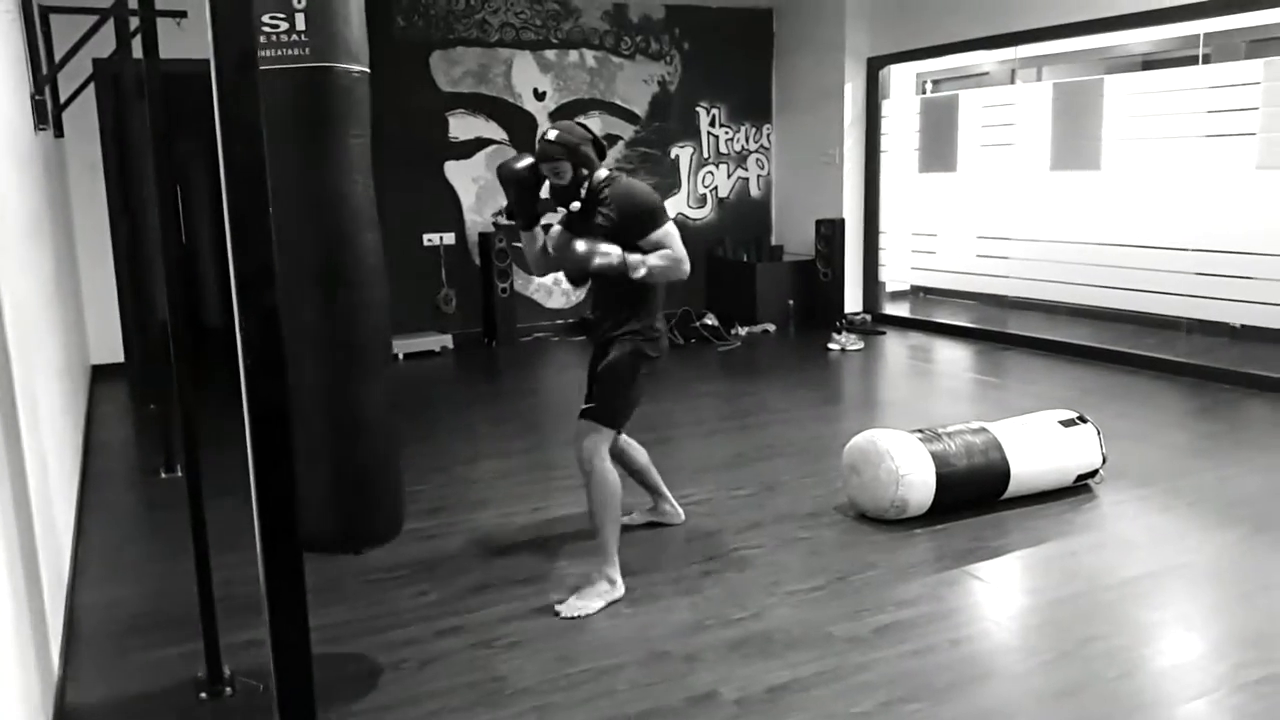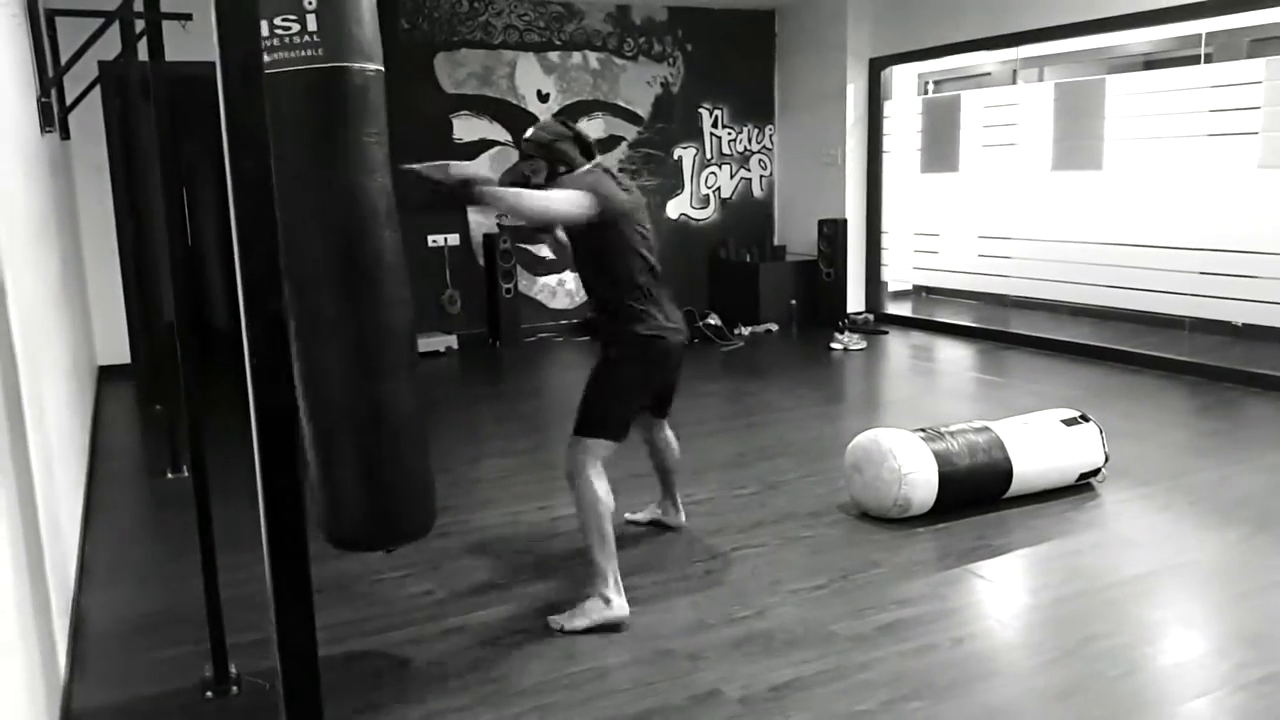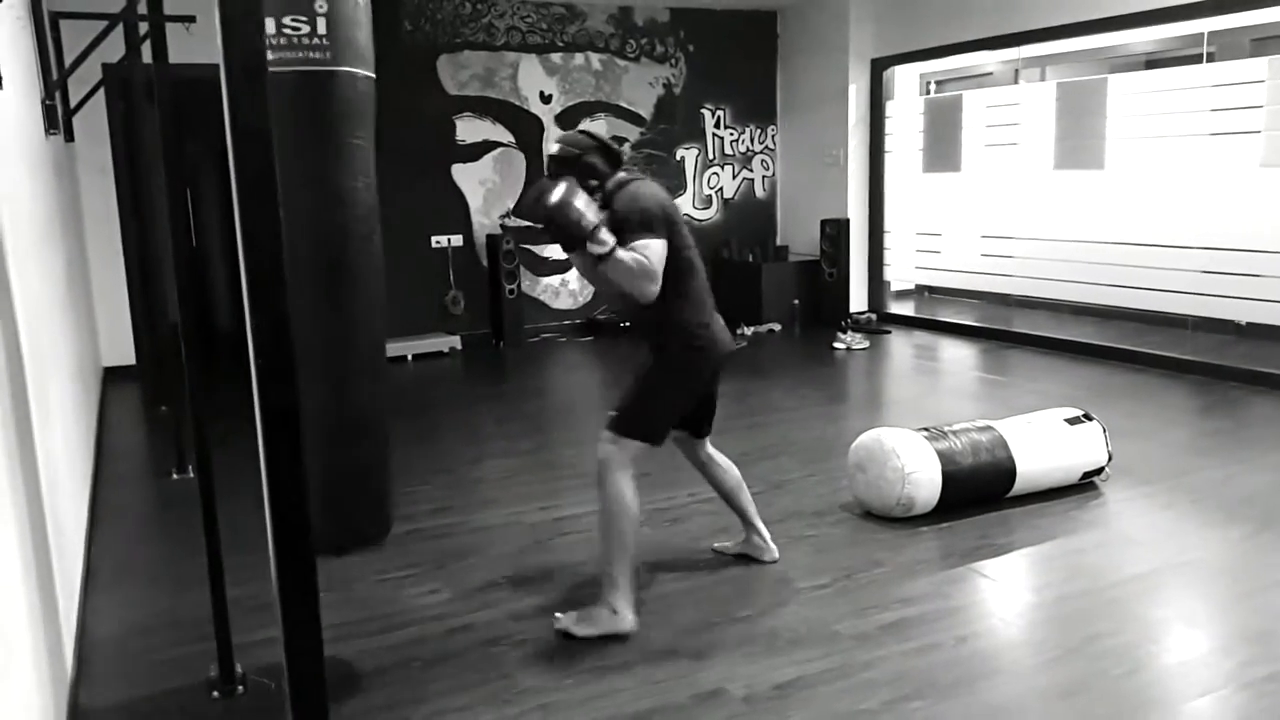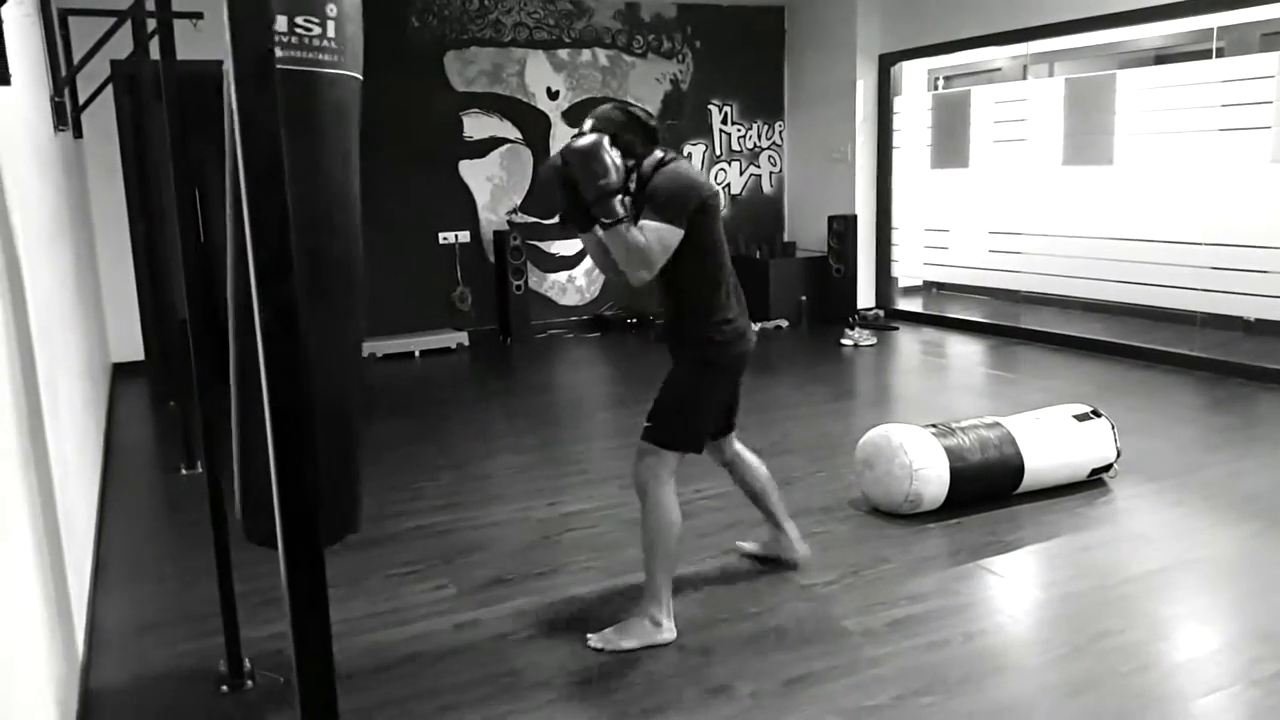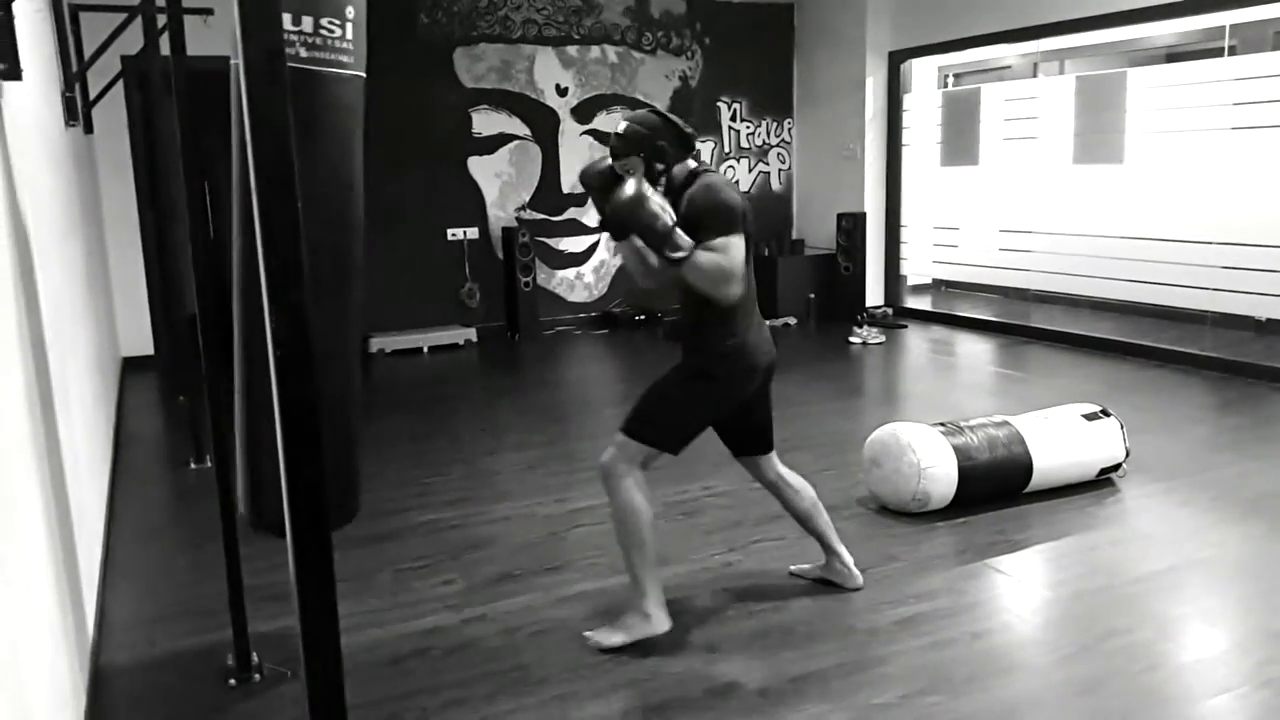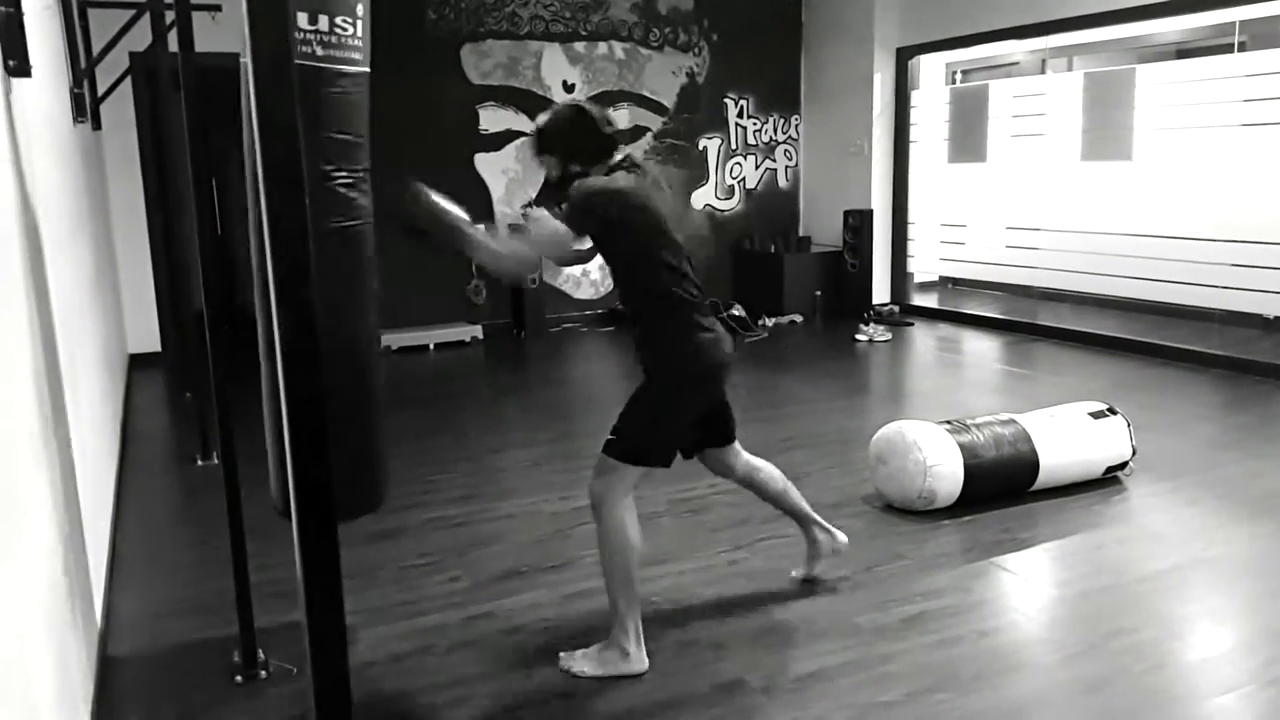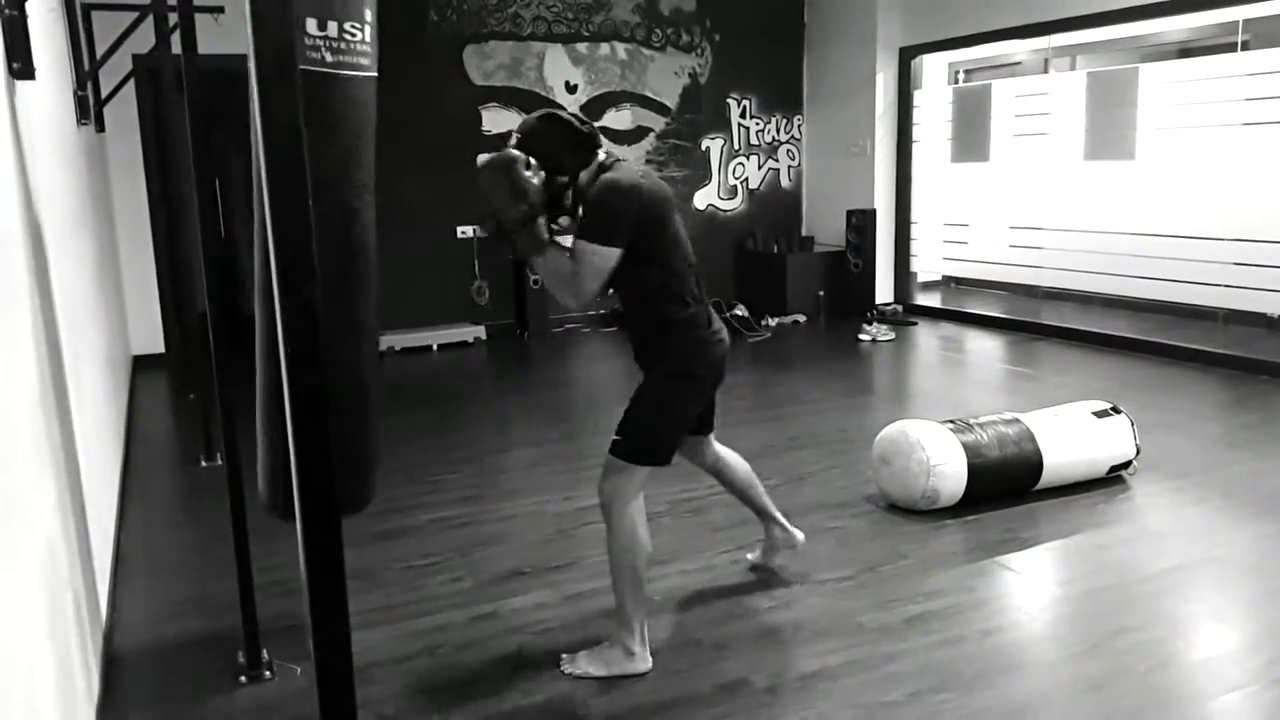
dt=0.3s
person 1, frame 1
left shoulder: (631, 197)
right shoulder: (579, 207)
left elbow: (679, 264)
right elbow: (541, 265)
left wrist: (623, 260)
right wrist: (524, 215)
left hip: (635, 336)
right hip: (607, 335)
left knee: (590, 445)
right knee: (608, 437)
left ankle: (607, 577)
right ankle: (665, 504)
person 1, frame 2
left shoulder: (586, 186)
right shoulder: (613, 185)
left elbow: (540, 207)
right elbow: (589, 248)
left wrist: (473, 187)
left hip: (636, 339)
right hip: (666, 331)
left knee: (584, 461)
right knee: (651, 422)
left ankle: (606, 597)
right ankle: (670, 507)
person 1, frame 3
left shoulder: (634, 203)
right shoulder: (636, 195)
left elbow: (645, 286)
right elbow: (612, 282)
left wrist: (592, 234)
right wrist: (575, 240)
left hip: (685, 348)
right hip: (709, 341)
left knee: (613, 459)
right knee: (695, 446)
left ankle: (617, 606)
right ankle: (757, 538)
person 1, frame 4
left shoulder: (675, 184)
right shoulder: (651, 187)
left elbow: (638, 269)
right elbow: (618, 269)
left wrist: (606, 200)
right wrist: (582, 213)
left hip: (711, 345)
right hip: (718, 339)
left knee: (652, 472)
right knee: (722, 444)
left ankle: (654, 618)
right ankle: (783, 536)
person 1, frame 5
left shoulder: (709, 196)
right shoulder: (683, 197)
left elbow: (726, 286)
right elbow: (650, 277)
left wrist: (666, 236)
right wrist: (620, 223)
left hip: (718, 359)
right hip: (749, 355)
left knee: (619, 465)
right knee: (766, 467)
left ankle: (647, 609)
right ankle: (839, 561)
person 1, frame 6
left shoulder: (605, 193)
right shoulder: (649, 182)
left elbow: (515, 256)
left hip: (684, 359)
right hip: (706, 346)
left knee: (609, 491)
right knee: (728, 460)
left ankle: (625, 647)
right ankle: (819, 533)
person 1, frame 7
left shoulder: (616, 191)
right shoulder: (613, 181)
left elbow: (574, 290)
right elbow: (584, 267)
right wrist: (534, 227)
left hip: (684, 354)
right hip: (694, 343)
left knee: (619, 489)
right knee: (700, 446)
left ankle: (628, 646)
right ankle: (778, 528)
